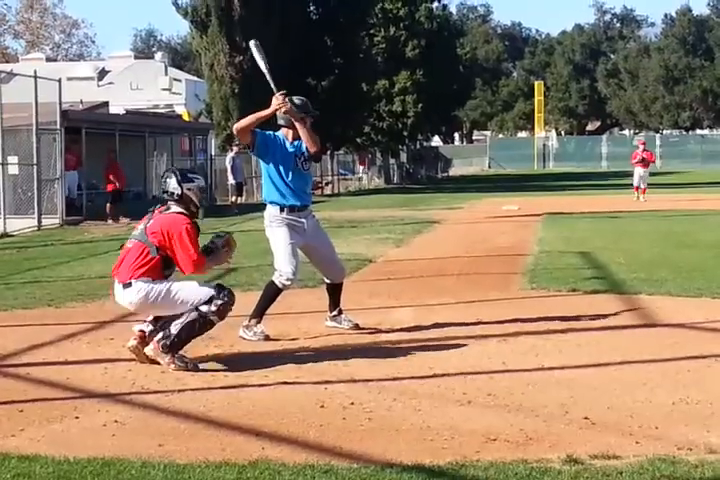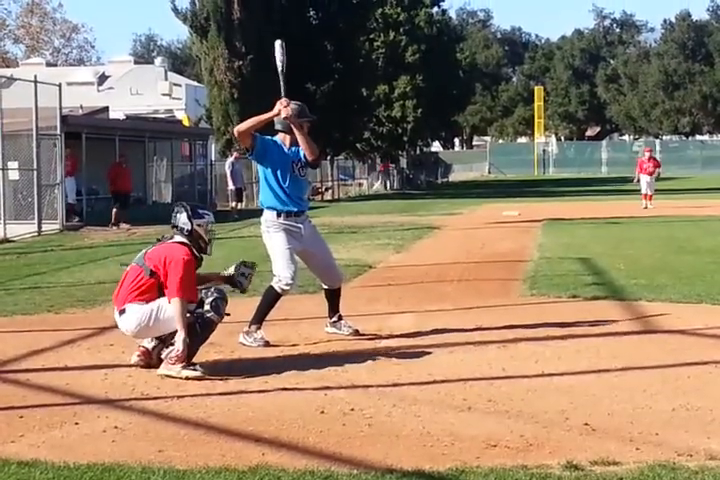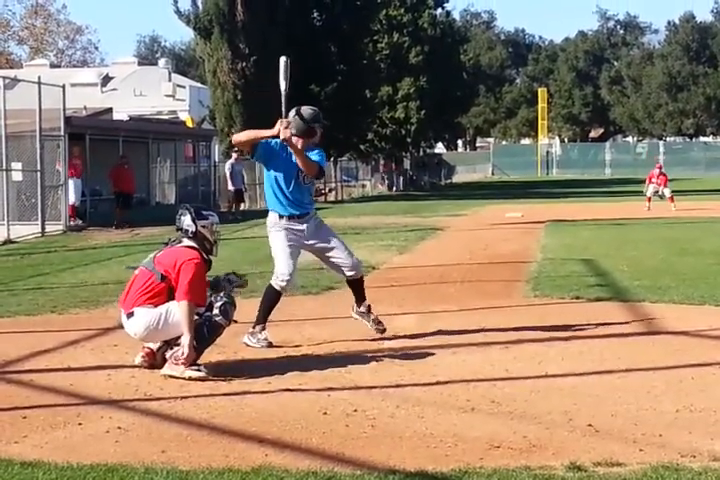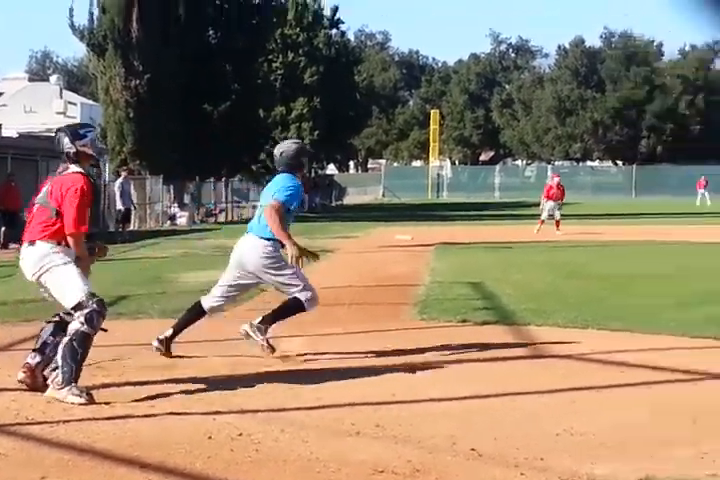
dt=1s
person 1, frame 1
left shoulder: (304, 145)
right shoulder: (268, 141)
left elbow: (315, 149)
right elbow: (238, 129)
left wrist: (293, 117)
right wrist: (271, 110)
left hip: (306, 216)
right hip: (280, 217)
left knee: (335, 268)
right knee: (286, 274)
left ankle: (334, 314)
right ankle: (251, 323)
person 1, frame 2
left shoulder: (301, 150)
right shoulder: (266, 146)
left elbow: (314, 157)
right elbow: (239, 132)
left wrist: (293, 124)
right wrist: (273, 113)
left hip: (303, 222)
right hip: (277, 223)
left knee: (332, 273)
right knee: (285, 278)
left ankle: (334, 319)
right ankle: (251, 330)
person 1, frame 3
left shoulder: (315, 153)
right shoulder: (272, 148)
left elbow: (312, 171)
right elbow: (237, 139)
left wrist: (292, 144)
right wrist: (272, 133)
left hip: (310, 222)
right hip: (282, 225)
left knee: (350, 264)
right knee: (283, 275)
left ankle: (361, 307)
right ankle: (256, 330)
person 1, frame 4
left shoulder: (277, 183)
right shoulder: (291, 185)
right elbow: (271, 212)
right wrist: (292, 245)
left hip: (246, 246)
right hip: (264, 252)
left knee: (215, 299)
right knee: (307, 297)
left ankle: (166, 338)
right ankle: (260, 325)
person 2, frame 1
left shoulder: (157, 215)
right shoulder: (181, 222)
right elbow: (196, 266)
left wrist: (209, 251)
right wrist: (219, 257)
left hip: (125, 288)
right hip: (140, 290)
left knee: (182, 290)
right knee: (222, 297)
left ankle: (144, 335)
right ankle: (164, 347)
person 2, frame 2
left shoulder: (169, 246)
right shoulder: (182, 254)
left elbow: (185, 282)
right elbow: (178, 297)
left wrist: (223, 277)
right wrist: (182, 336)
left hip: (128, 313)
right hip: (138, 316)
left knee: (195, 298)
right knee: (214, 299)
left ankle: (149, 350)
right ankle: (175, 362)
person 2, frame 3
left shoulder: (174, 250)
right shoulder: (193, 259)
right elbow: (185, 301)
left wrist: (209, 285)
right wrist: (189, 339)
right hip: (144, 321)
right knee: (223, 303)
left ankle: (155, 351)
right ankle: (178, 362)
person 2, frame 4
left shoulder: (57, 178)
right shoulder: (78, 181)
right elbow: (73, 232)
right wrist: (84, 261)
left hip: (32, 252)
right hip: (48, 253)
left knee: (71, 312)
right knee: (90, 310)
left ankle: (35, 368)
right ankle: (63, 385)
